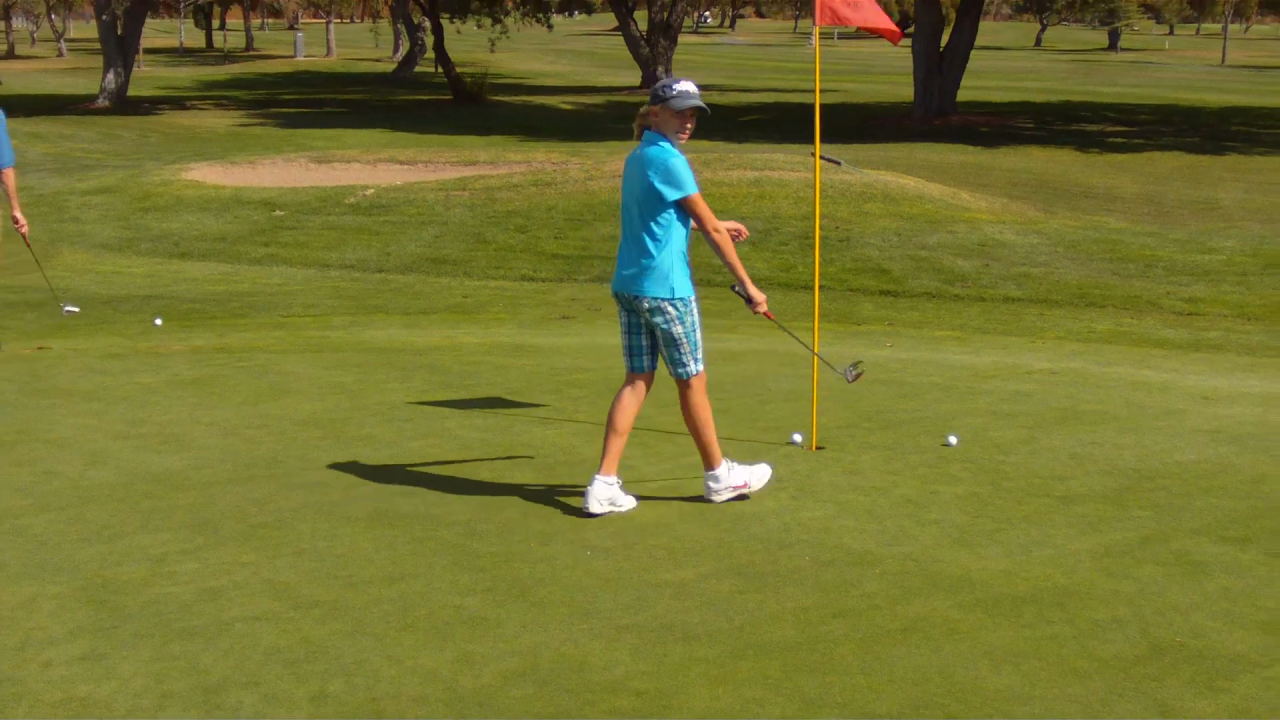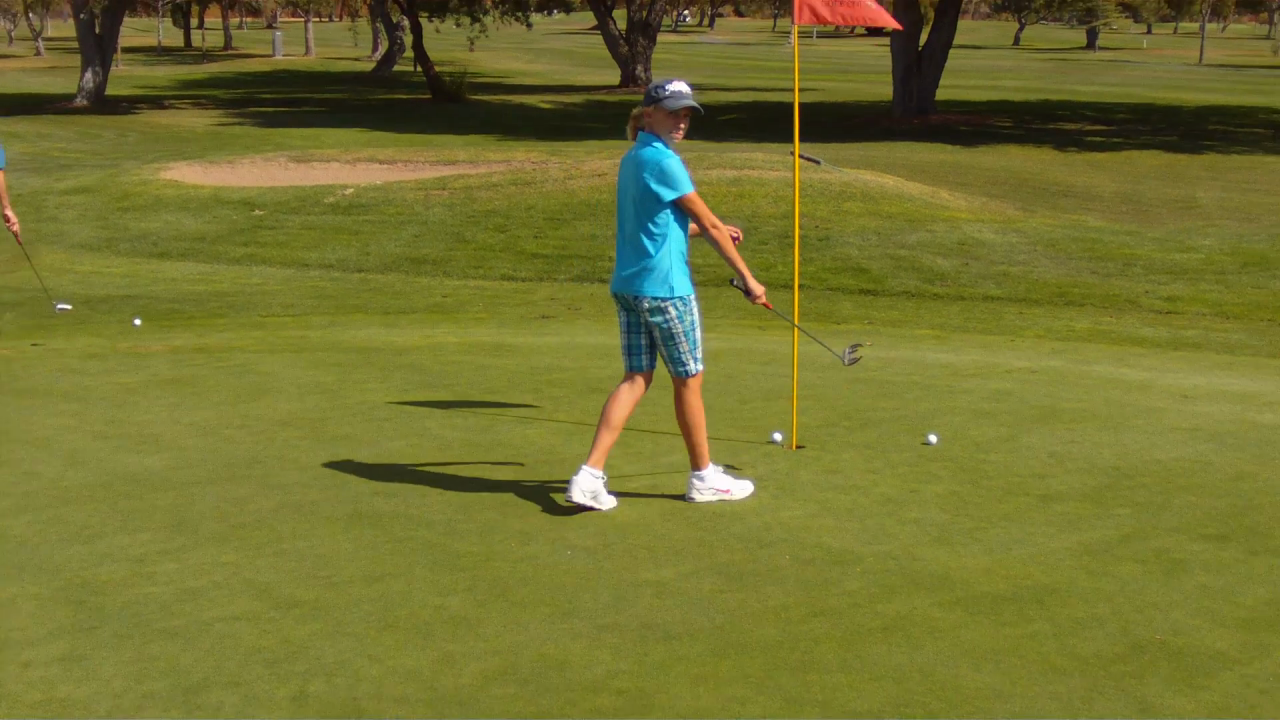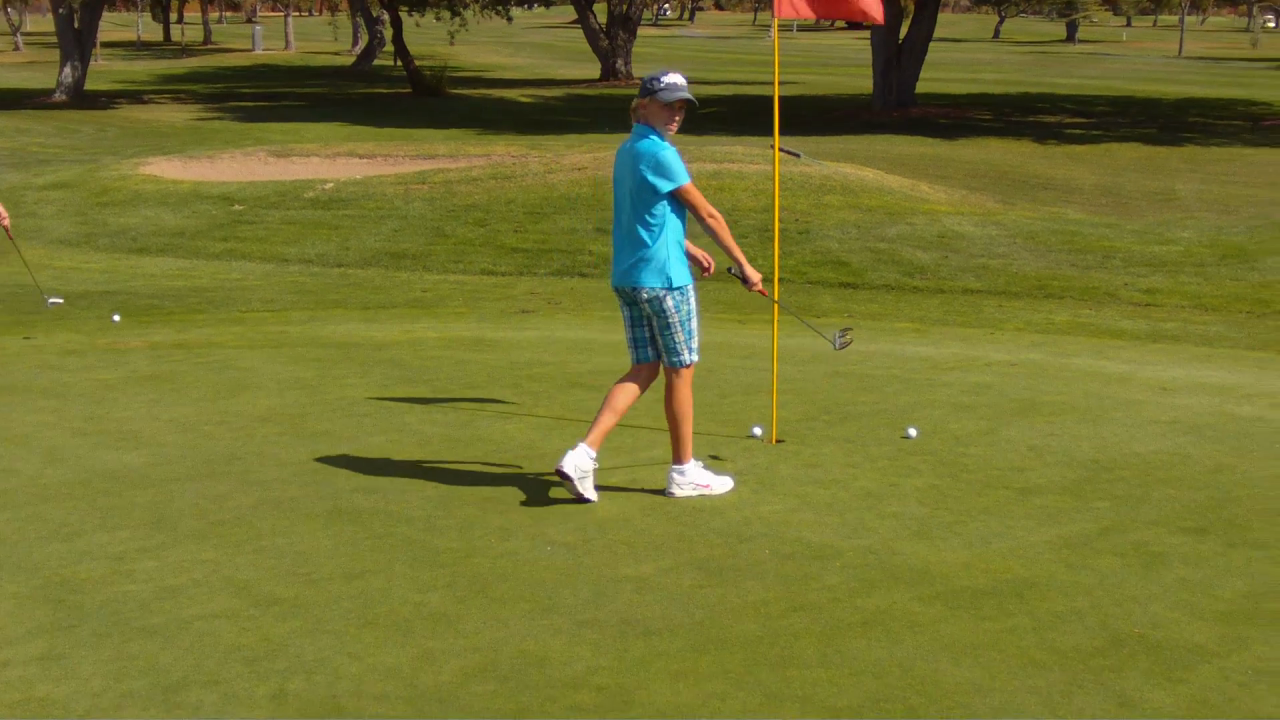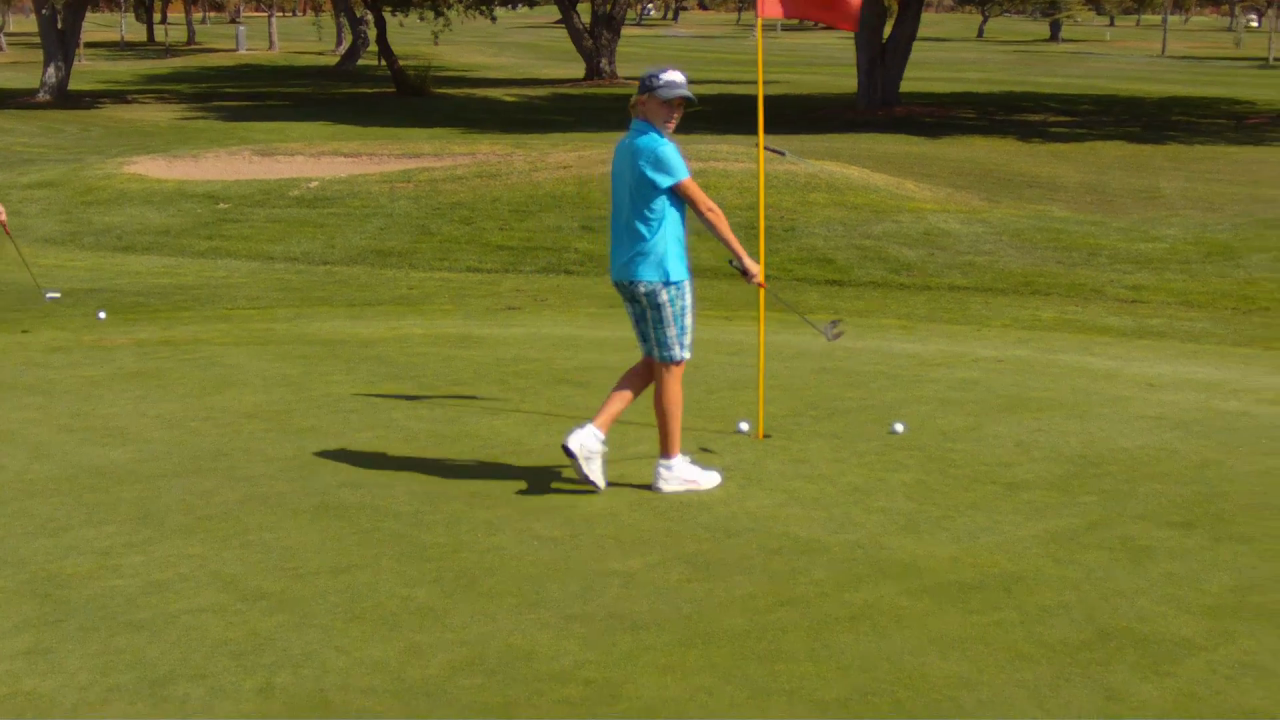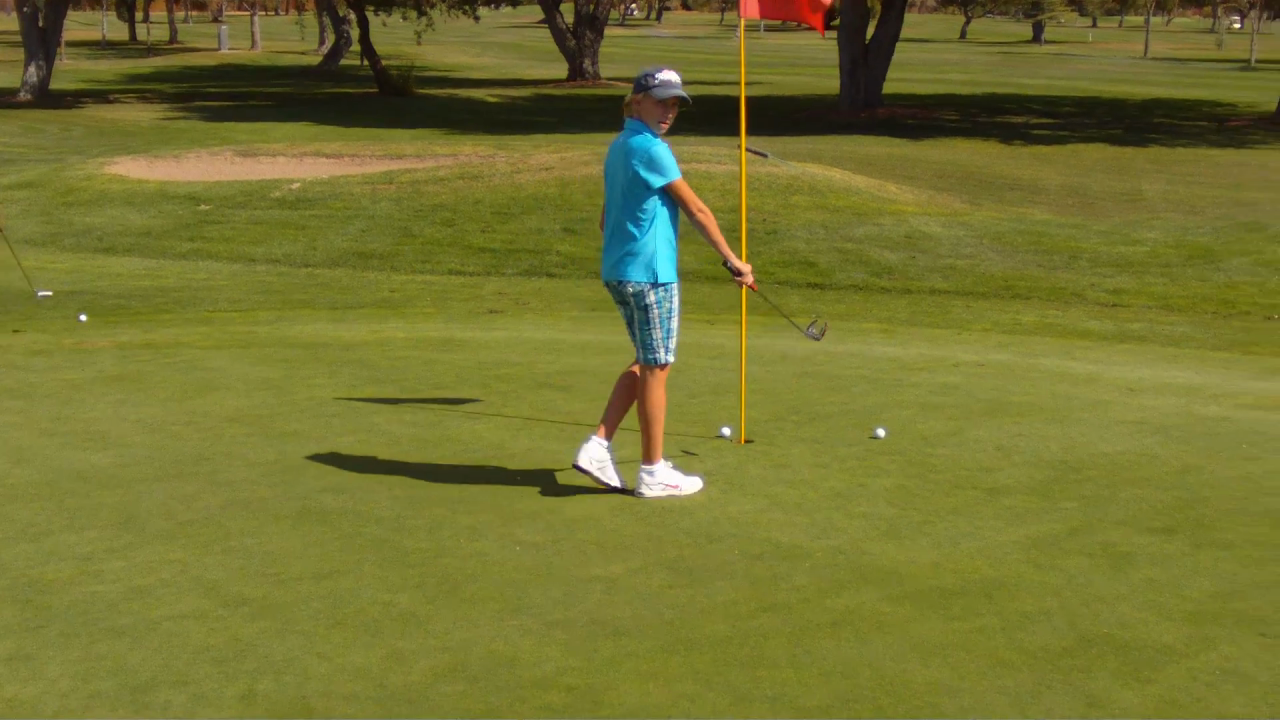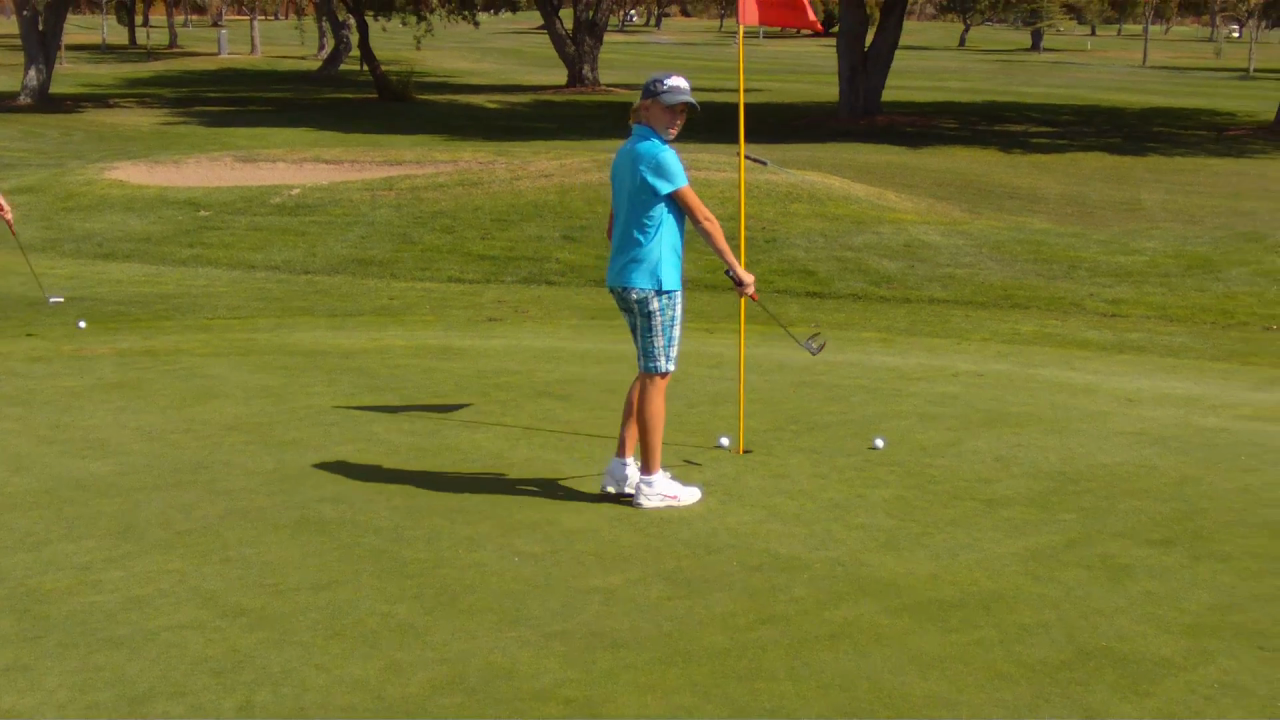
dt=0.1s
person 1, frame 1
left shoulder: (638, 157)
right shoulder: (668, 161)
right elbow: (711, 229)
left wrist: (719, 226)
right wrist: (747, 283)
left hip: (630, 284)
right hip: (665, 288)
left knee: (637, 380)
right knee: (692, 380)
left ankle: (604, 484)
right ankle: (719, 474)
person 1, frame 2
left shoulder: (633, 158)
right shoulder: (663, 162)
right elbow: (708, 224)
left wrist: (713, 228)
right wrist: (748, 278)
left hip: (629, 284)
right hip: (665, 286)
left knee: (636, 379)
right knee: (689, 379)
left ankle: (590, 476)
right ankle: (703, 477)
person 1, frame 3
left shoulder: (628, 150)
right shoulder: (658, 153)
right elbow: (707, 214)
left wrist: (689, 248)
right wrist: (744, 265)
left hip: (629, 276)
right hip: (664, 277)
left knee: (643, 369)
right knee: (680, 371)
left ankle: (583, 453)
right ankle: (683, 470)
person 1, frame 4
left shoulder: (627, 146)
right shoulder: (658, 150)
right elbow: (706, 209)
right wrist: (743, 257)
left hip: (628, 270)
right hip: (661, 271)
left knee: (651, 362)
right knee: (672, 366)
left ankle: (590, 436)
right ankle: (671, 466)
person 1, frame 5
left shoulder: (620, 145)
right shoulder: (650, 149)
right elbow: (697, 210)
right wrist: (733, 259)
left hip: (620, 270)
right hip: (650, 274)
left knee: (643, 365)
right knee: (656, 369)
left ankle: (598, 446)
right ankle: (653, 471)
person 1, frame 6
left shoulder: (627, 152)
right shoulder: (657, 154)
left elbow: (612, 227)
right elbow: (703, 219)
right wrist: (737, 268)
left hip: (624, 278)
right hip: (655, 281)
left knee: (651, 372)
right knee: (657, 377)
left ankle: (623, 467)
right ankle: (652, 482)
